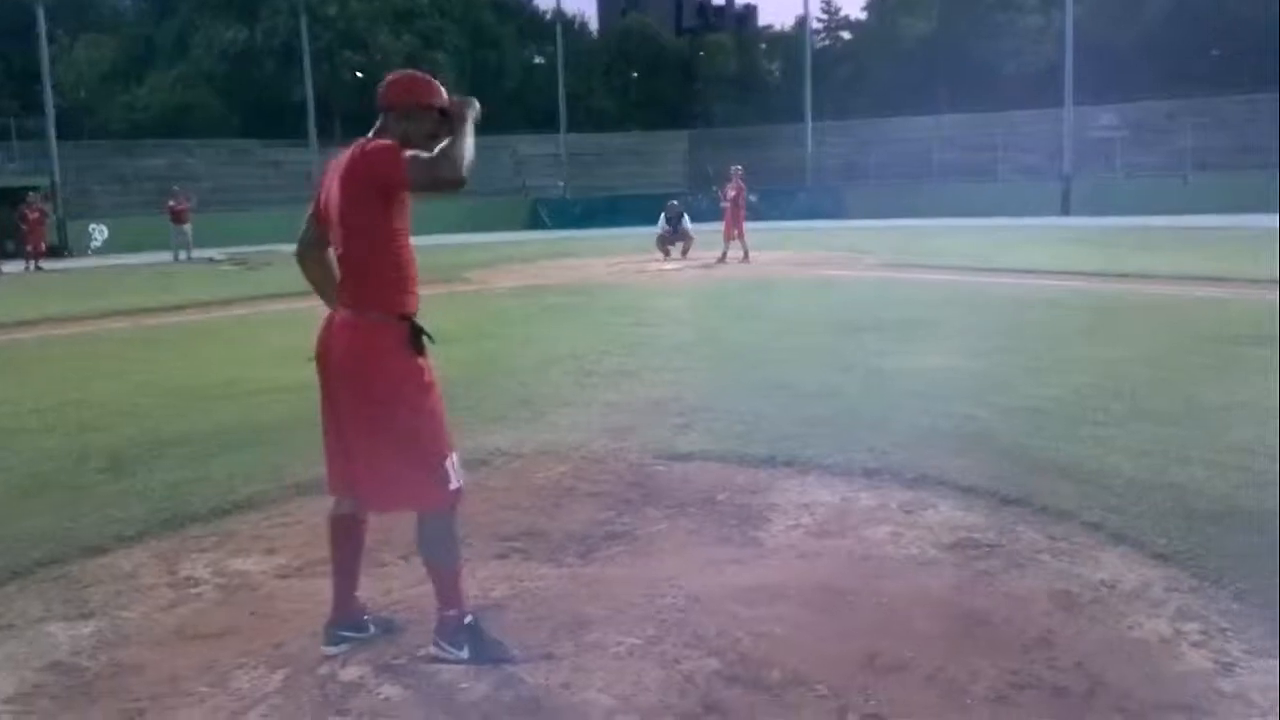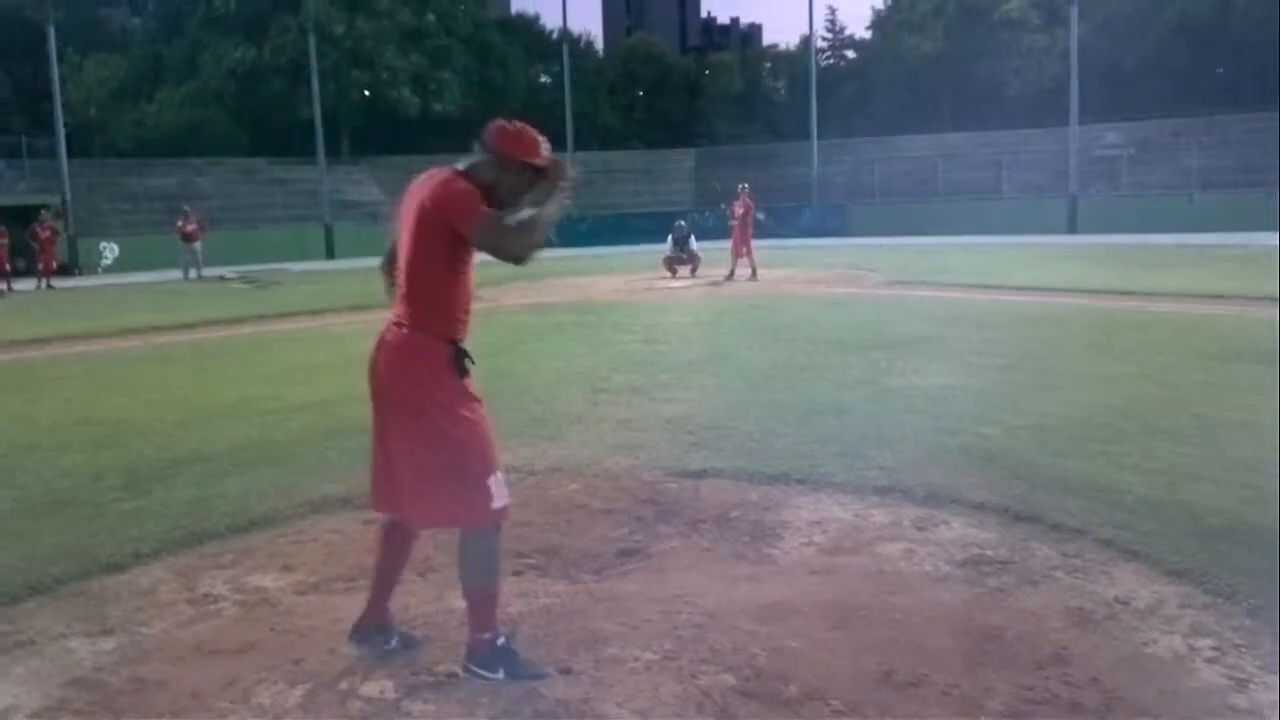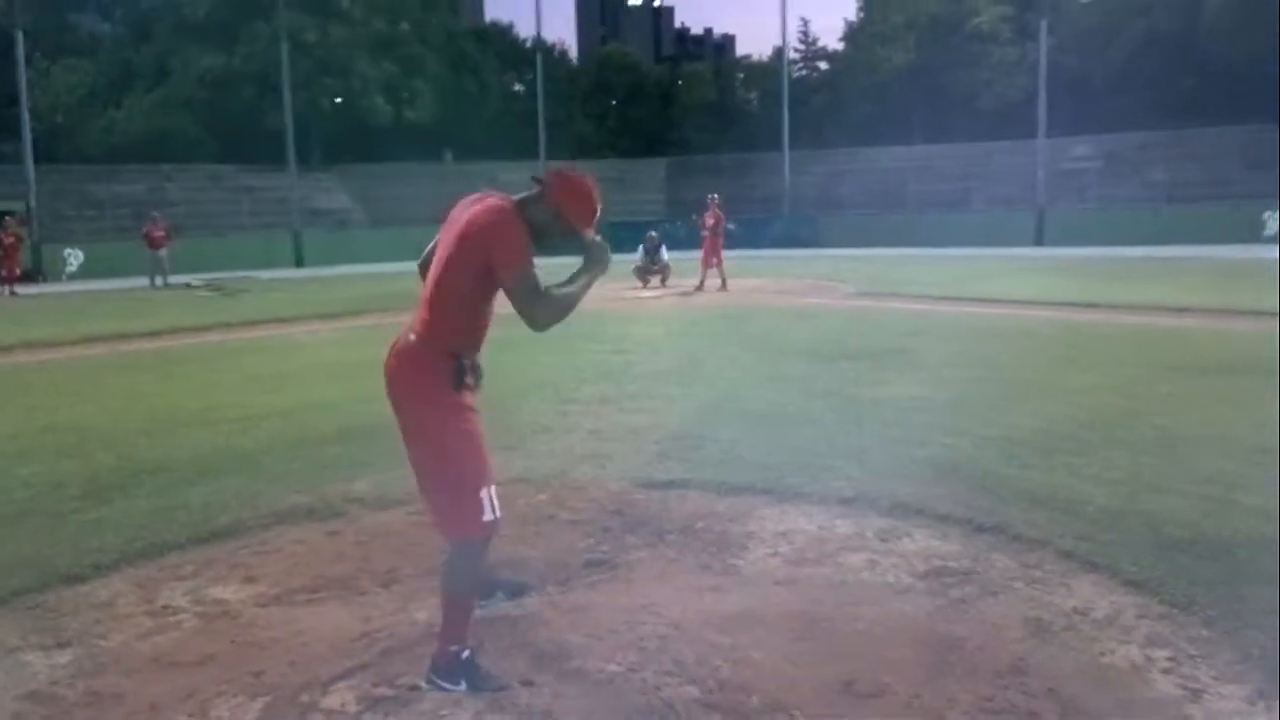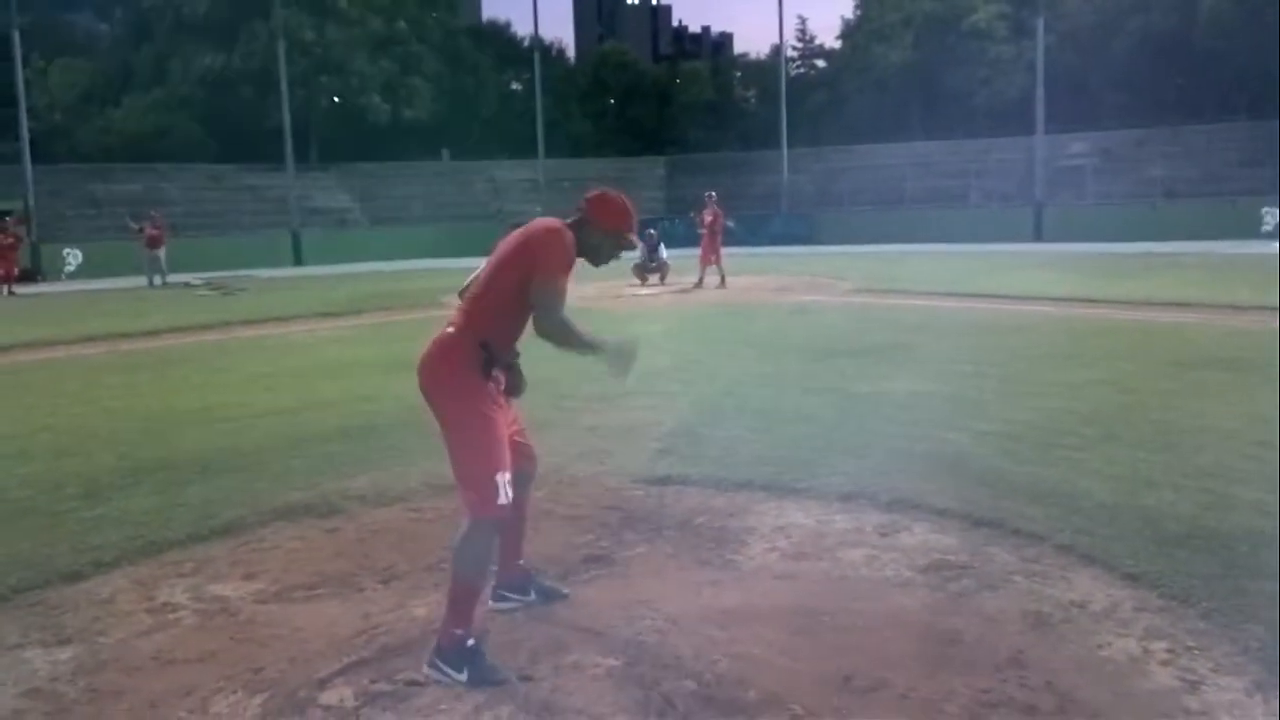
dt=0.4s
person 1, frame 1
left shoulder: (343, 165)
right shoulder: (376, 156)
left elbow: (309, 251)
right elbow: (451, 174)
right wrist: (466, 120)
left hip: (342, 336)
right hip: (383, 342)
left knee: (354, 484)
right knee: (439, 488)
left ankle: (345, 615)
right ankle: (453, 624)
person 1, frame 2
left shoulder: (428, 184)
right shoulder: (456, 193)
left elbow: (393, 261)
right elbow: (516, 248)
right wrist: (555, 191)
left hip: (398, 351)
right hip: (430, 362)
left knee: (414, 494)
right knee: (484, 507)
left ankle: (375, 623)
right ankle: (484, 647)
person 1, frame 3
left shoulder: (479, 204)
right shoulder: (503, 224)
left elbow: (426, 267)
right elbow: (538, 314)
right wrist: (591, 270)
left hip: (421, 361)
right hip: (434, 374)
left knee: (465, 488)
right knee: (474, 515)
left ankle: (473, 581)
right ankle: (450, 659)
person 1, frame 4
left shoulder: (538, 237)
right shoulder: (556, 239)
left elbow: (473, 292)
right elbow: (548, 322)
right wrist: (606, 350)
left hip: (472, 362)
right hip: (461, 368)
left knee: (519, 466)
right knee: (489, 502)
left ankle: (511, 581)
right ankle: (452, 647)
